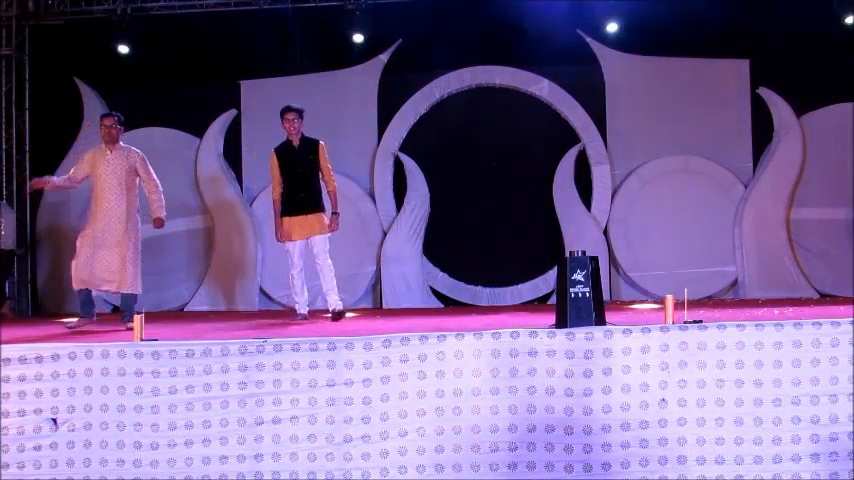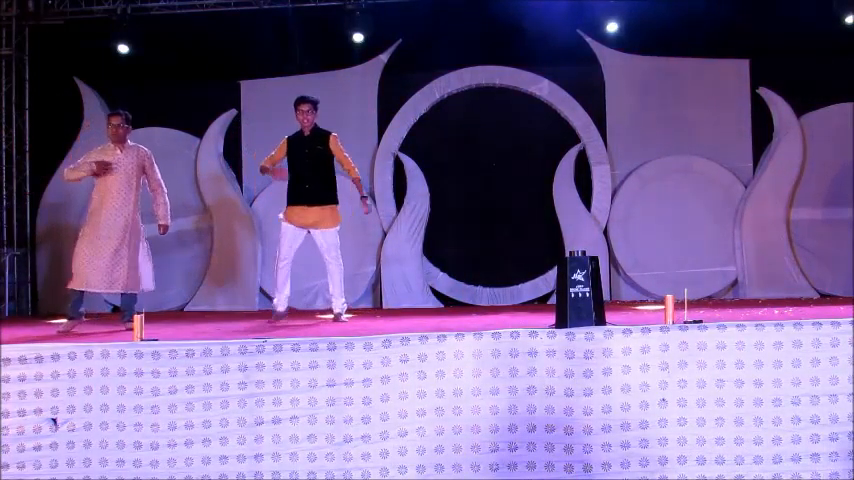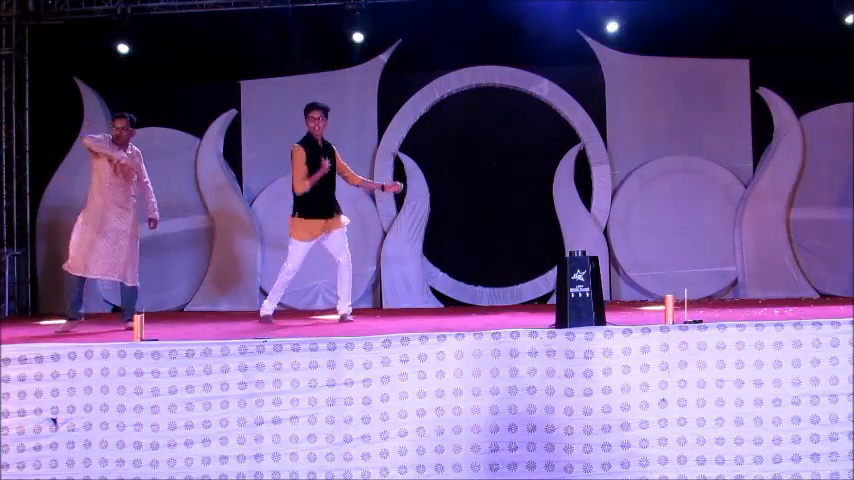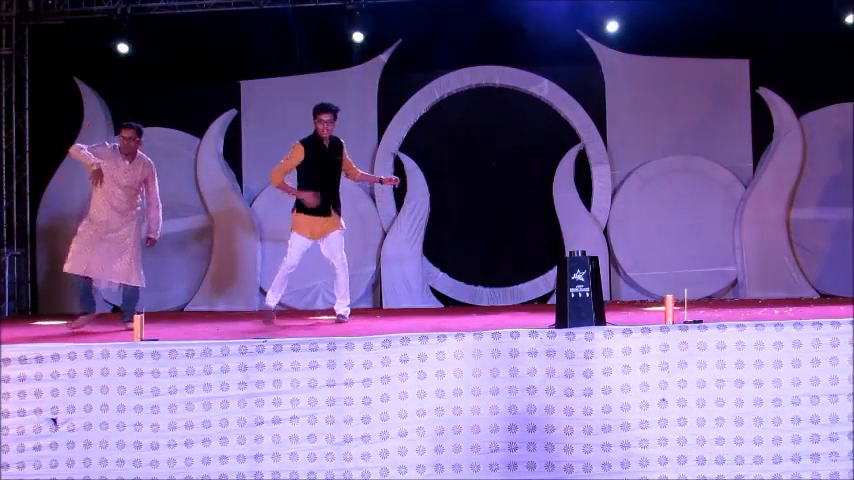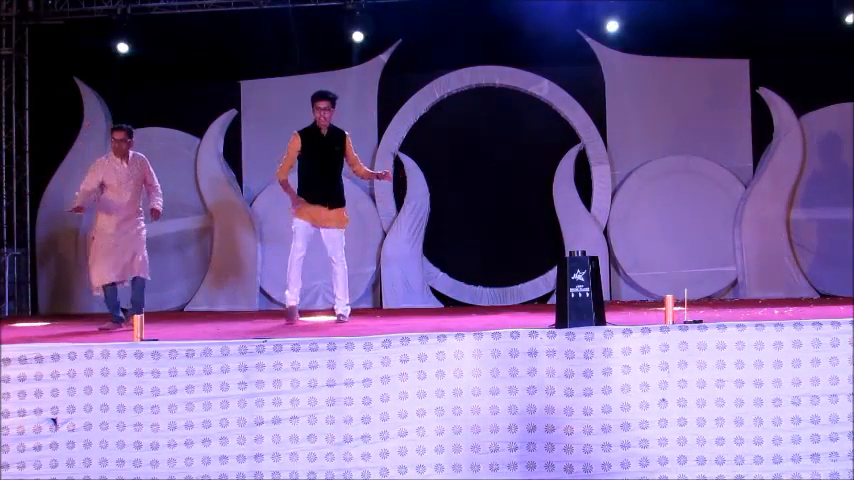
dt=0.3s
person 1, frame 1
left shoulder: (317, 146)
right shoulder: (277, 153)
left elbow: (329, 181)
right elbow: (277, 191)
left wrist: (335, 212)
right wrist: (277, 223)
left hip: (316, 214)
right hip: (290, 218)
left knee: (323, 260)
right knee: (296, 265)
left ankle: (335, 305)
right ankle: (302, 309)
person 1, frame 2
left shoulder: (329, 138)
right shoulder: (289, 142)
left elbow: (350, 168)
right elbow: (264, 165)
left wrist: (362, 195)
right wrist: (271, 170)
left hip: (325, 210)
right hip: (295, 210)
left knee: (332, 259)
right knee: (284, 257)
left ankle: (338, 308)
right ankle: (280, 306)
person 1, frame 3
left shoulder: (329, 149)
right shoulder: (300, 149)
left elbow: (350, 177)
right elbow: (300, 188)
left wrist: (383, 187)
right wrist: (322, 171)
left hip: (331, 218)
right hip: (305, 220)
left knee: (344, 261)
right knee: (290, 267)
left ankle: (344, 310)
right ankle: (267, 310)
person 1, frame 4
left shoulder: (339, 146)
right shoulder: (302, 147)
left elbow: (352, 172)
right elbow: (276, 177)
left wrist: (381, 180)
right wrist: (300, 194)
left hip: (331, 215)
right hip: (305, 216)
left knee: (339, 262)
right knee: (290, 262)
left ankle: (341, 310)
right ankle: (271, 303)
person 1, frame 5
left shoulder: (342, 137)
right shoulder: (300, 137)
left elbow: (357, 168)
right elbow: (282, 172)
left wrist: (379, 175)
right wrist: (293, 195)
left hip: (334, 207)
right hip: (306, 206)
left knee: (338, 258)
right knee: (297, 251)
left ankle: (342, 309)
right ankle: (292, 303)
person 2, frame 1
left shoulder: (134, 155)
right shoulder: (92, 156)
left elbow: (152, 185)
right elbow: (72, 179)
left wrist: (158, 213)
right wrist: (49, 181)
left hip: (125, 223)
right hip: (98, 222)
left knee: (127, 267)
right knee: (83, 265)
left ankle: (129, 318)
right ankle: (87, 314)
person 2, frame 2
left shoulder: (142, 154)
right shoulder: (99, 154)
left elbow: (157, 188)
right elbow: (68, 174)
left wrist: (163, 218)
right wrist: (93, 167)
left hip: (128, 223)
right hip: (98, 222)
left knee: (129, 268)
right knee: (83, 264)
left ankle: (128, 318)
right ankle: (75, 315)
person 2, frame 3
left shoulder: (136, 155)
right shoulder: (102, 143)
left elbow: (144, 185)
right elbow: (88, 141)
left wrist: (152, 212)
right wrist: (117, 159)
left hip: (125, 217)
right hip: (96, 215)
left knee: (127, 265)
right knee: (79, 261)
left ankle: (128, 317)
right ankle: (74, 316)
person 2, frame 4
left shoulder: (147, 165)
right shoulder: (105, 152)
left elbow: (153, 201)
right elbow: (76, 150)
left wrist: (154, 231)
right wrist: (94, 164)
left hip: (128, 223)
right hip: (98, 220)
left knee: (129, 270)
right knee: (81, 263)
left ankle: (128, 318)
right ankle: (87, 311)
person 2, frame 5
left shoulder: (141, 161)
right shoulder: (101, 165)
left elbow: (153, 187)
right elbow: (86, 191)
left wrist: (156, 205)
right wrist: (80, 205)
left hip: (133, 224)
right hip: (107, 227)
left knee: (137, 267)
right knee: (106, 272)
left ankle: (136, 313)
right ankle: (115, 318)
